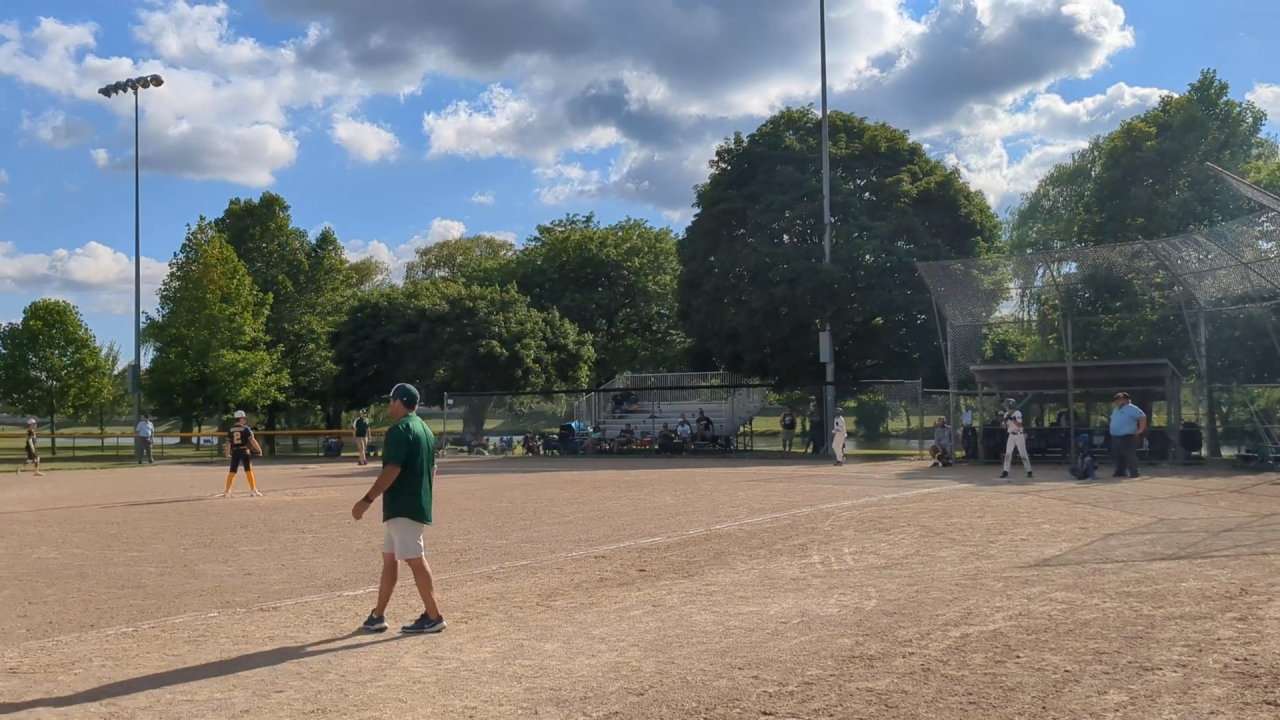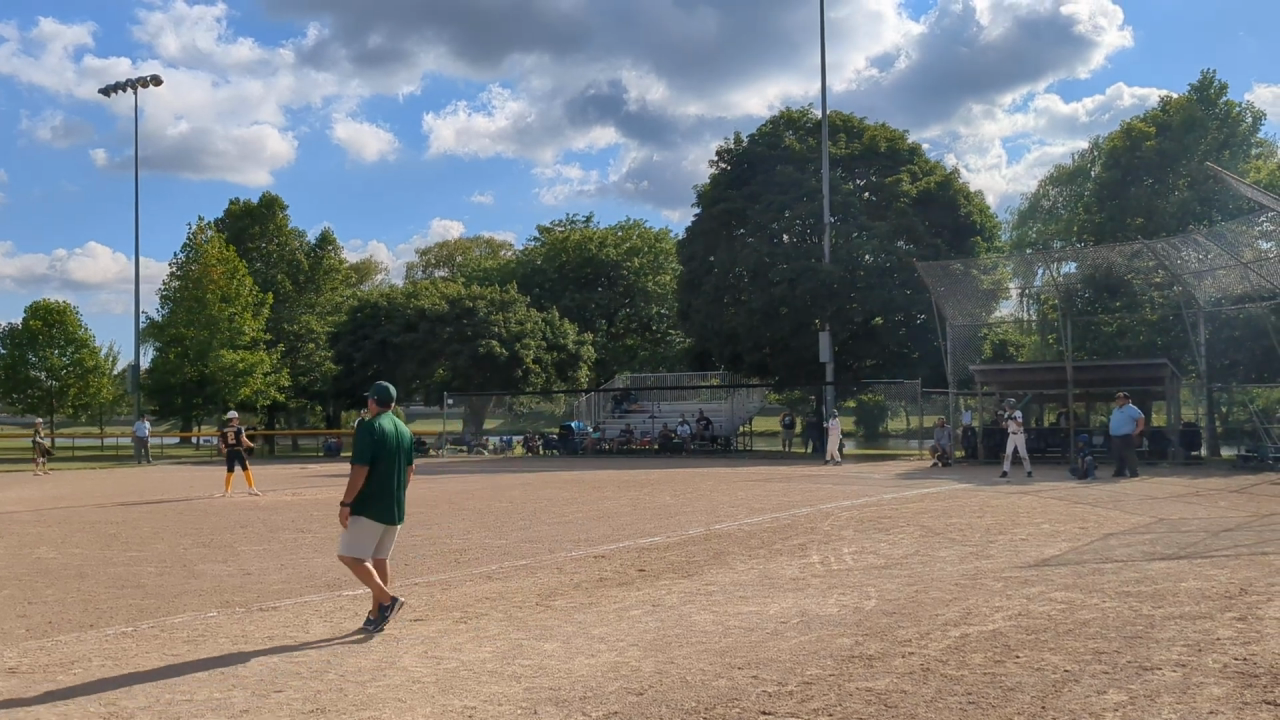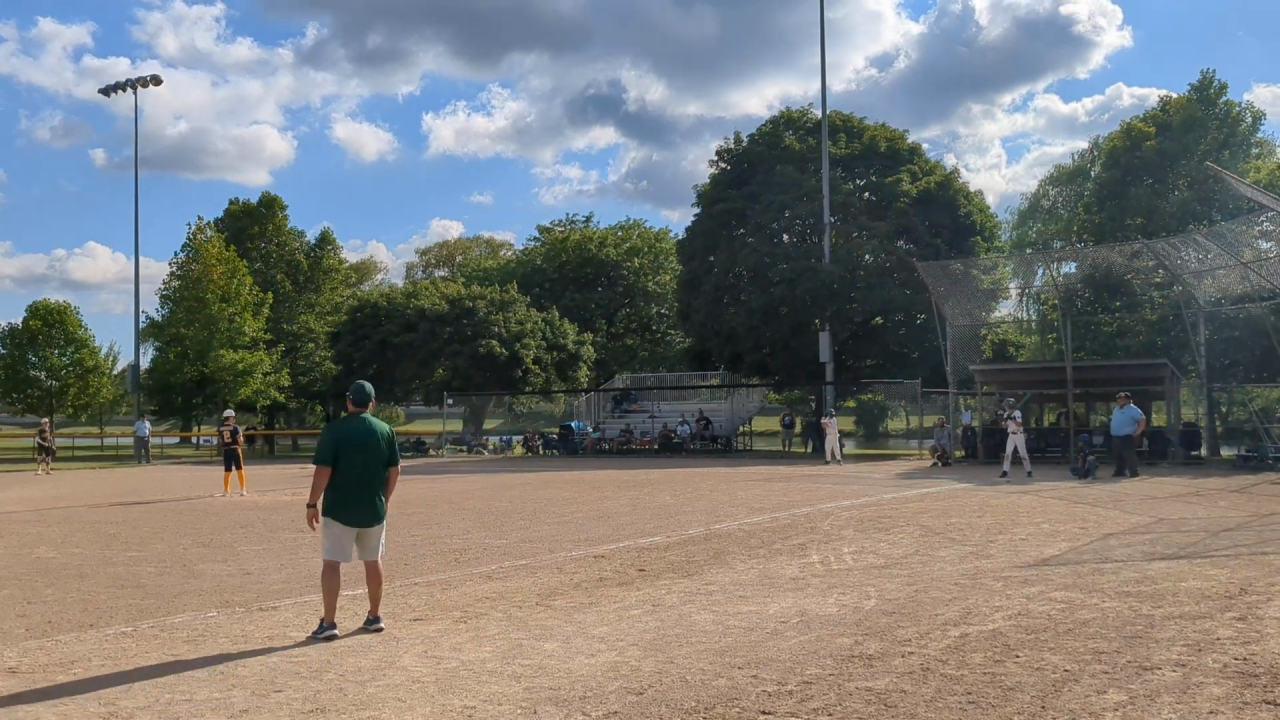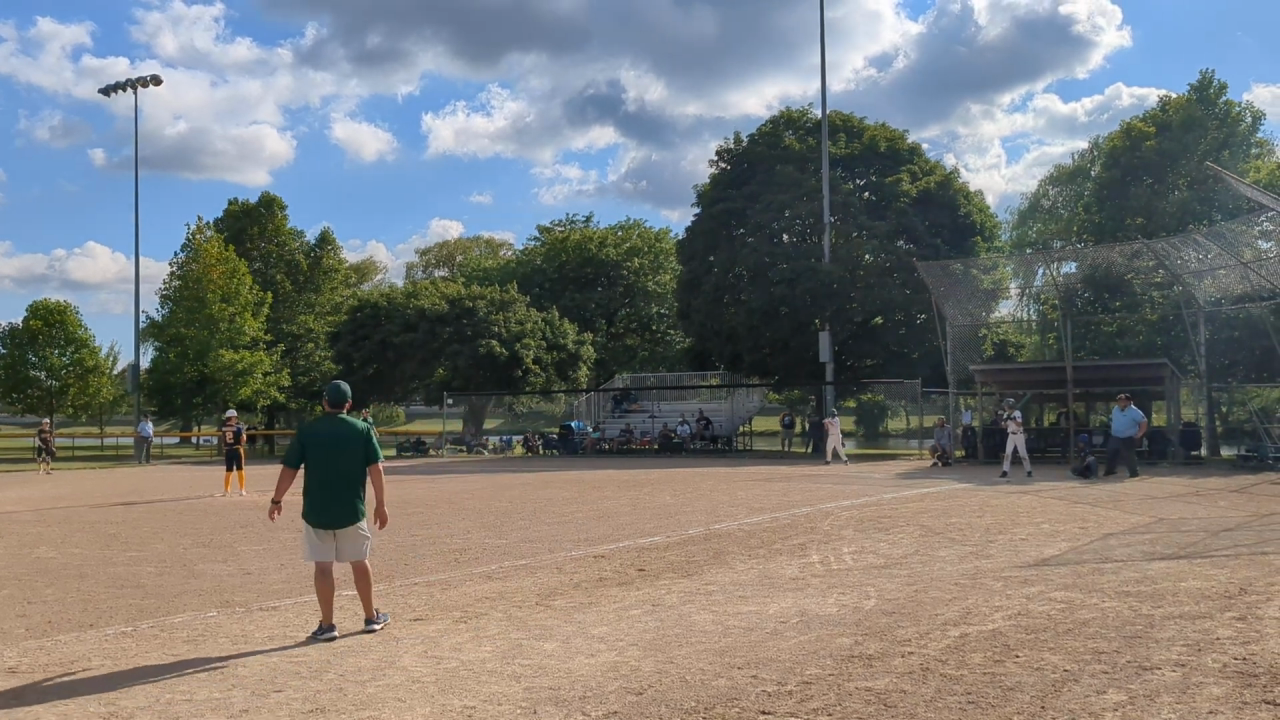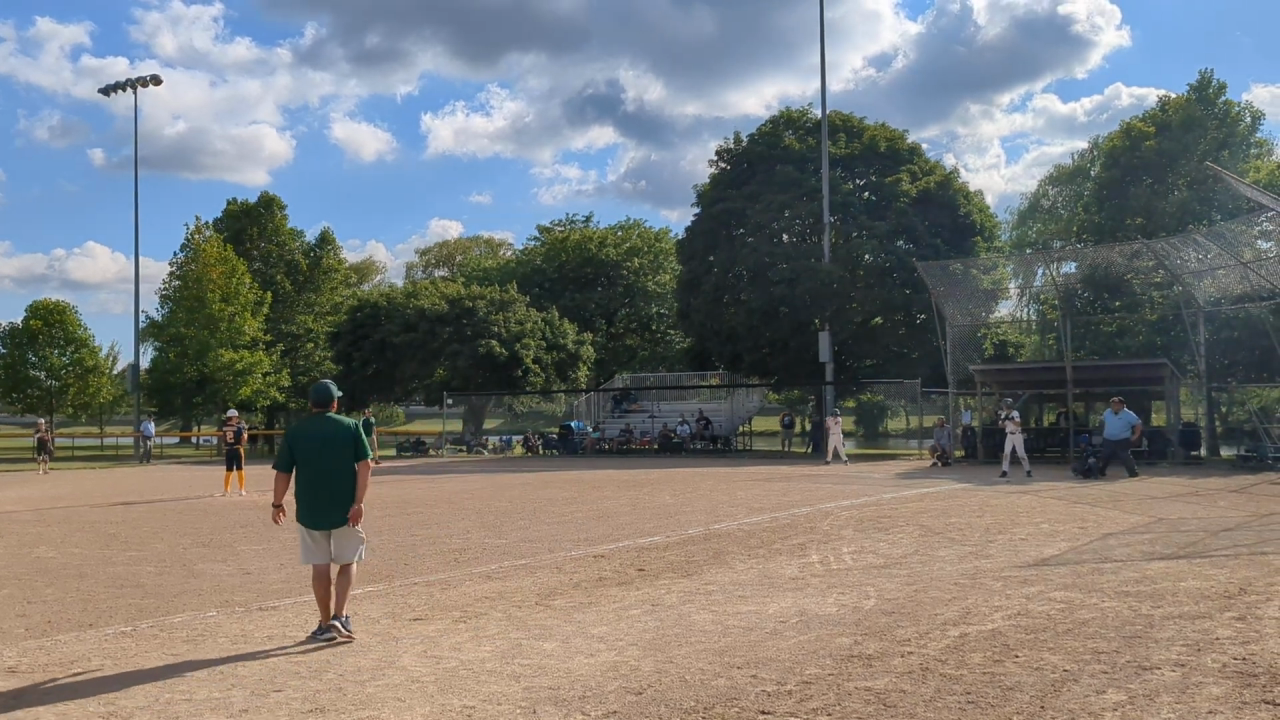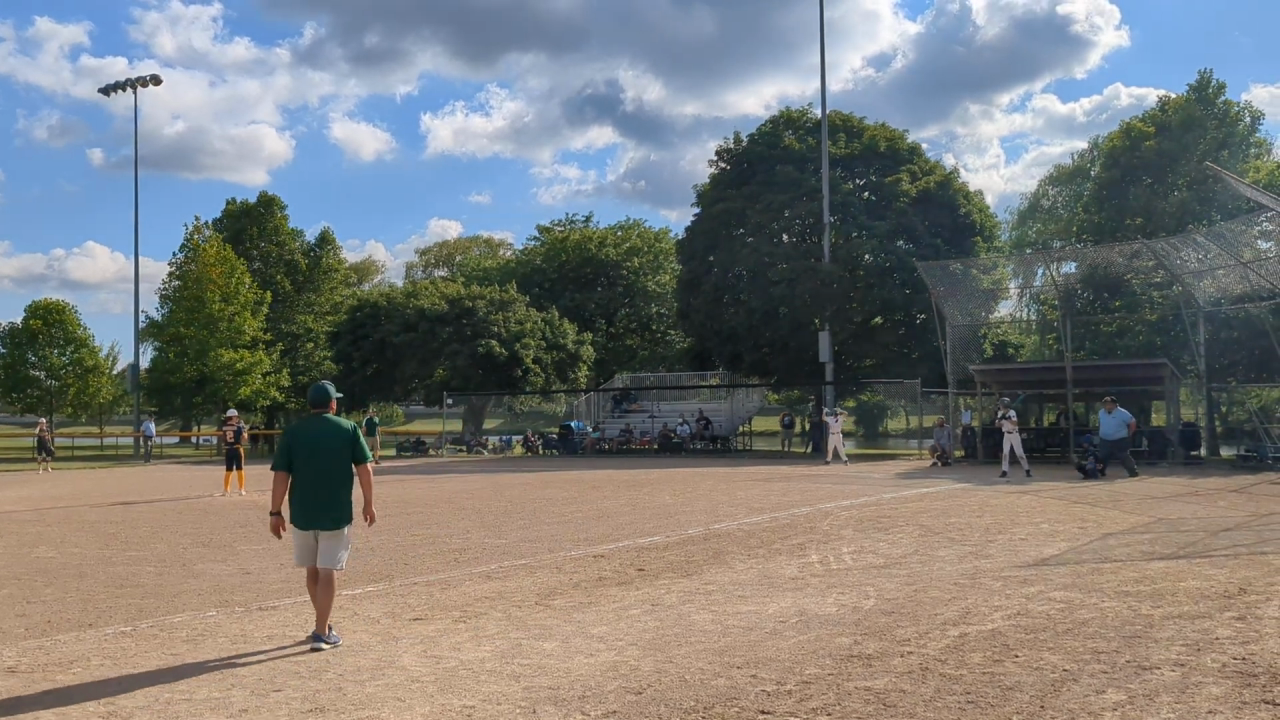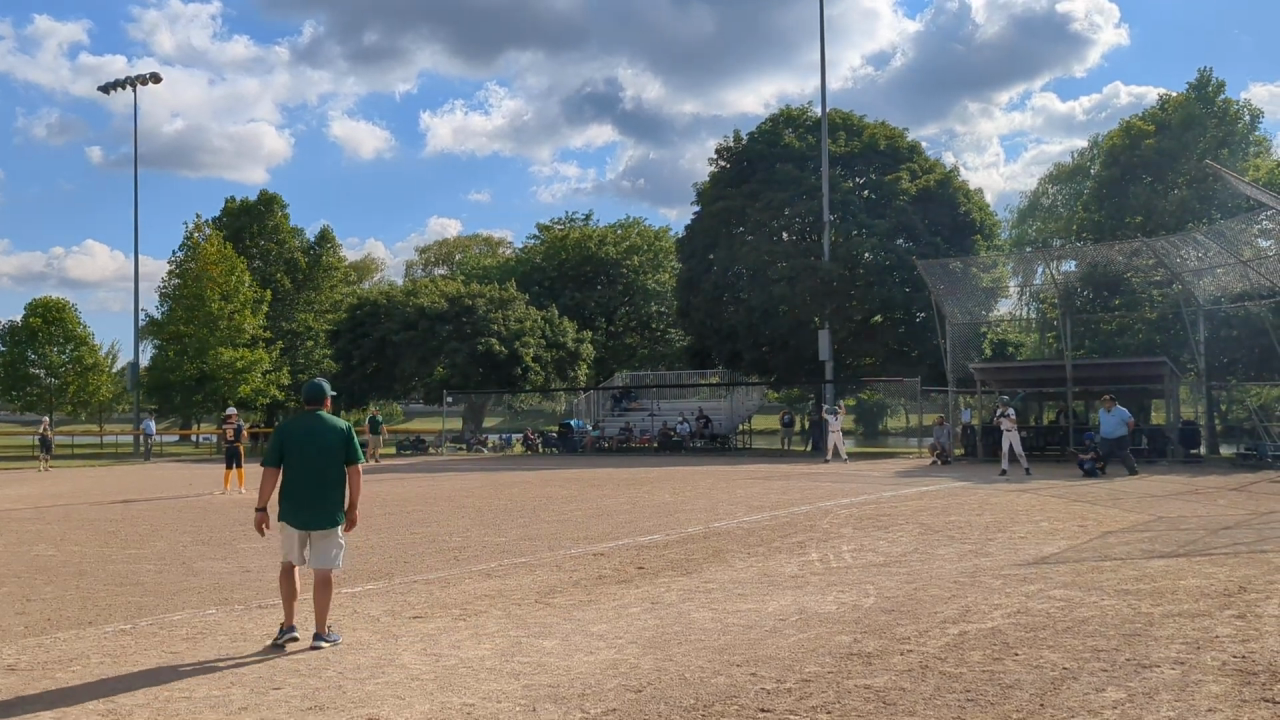
dt=0.3s
person 1, frame 1
left shoulder: (399, 429)
right shoulder: (425, 429)
left elbow: (391, 470)
right elbow: (432, 469)
left wrist: (367, 499)
left hip: (403, 507)
right hip: (419, 505)
left knee: (413, 559)
right knee: (390, 557)
left ankle: (433, 617)
right ankle: (378, 615)
person 1, frame 2
left shoulder: (368, 427)
right shoulder: (404, 429)
left elbow: (360, 470)
right elbow: (409, 469)
left wrist: (345, 503)
left hip: (369, 507)
right hip: (395, 507)
left knee: (351, 556)
right knee: (379, 559)
left ankle: (387, 600)
right ankle: (376, 615)
person 1, frame 3
left shoulder: (335, 429)
right shoulder: (385, 430)
left elbow: (323, 470)
right elbow: (394, 471)
left wrist: (312, 504)
right wrist: (385, 500)
left hip: (339, 509)
right hip: (373, 509)
left knee: (332, 563)
right knee: (373, 562)
left ankle: (328, 623)
right ankle: (374, 617)
person 1, frame 4
left shoulder: (306, 431)
right shoulder: (362, 429)
left elbow: (289, 470)
right elbow: (376, 469)
left wrist: (276, 500)
right wrist: (380, 504)
left hip: (316, 510)
right hip: (352, 510)
left knee: (323, 566)
right knee: (359, 562)
left ankle: (327, 625)
right ankle: (371, 617)
person 1, frame 5
left shoulder: (294, 432)
right shoulder: (351, 427)
left elbow: (282, 474)
right elbow: (365, 465)
left wrist: (277, 504)
right wrist: (358, 502)
left hip: (309, 512)
right hip: (344, 510)
left knee: (320, 568)
right knee: (348, 562)
left ankle: (326, 623)
right ankle: (340, 617)
person 1, frame 6
left shoulder: (292, 432)
right shoulder: (349, 429)
left elbow: (281, 475)
right elbow: (364, 469)
left wrist: (275, 512)
right wrist: (368, 503)
left hip: (302, 514)
right hip: (337, 514)
left knee: (313, 570)
right knee: (328, 572)
left ankle: (323, 625)
right ankle: (322, 633)
person 1, frame 7
left shoulder: (284, 429)
right shoulder: (343, 428)
left elbow: (271, 472)
right elbow: (355, 471)
left wrist: (261, 508)
right wrist: (353, 507)
left hip: (291, 512)
right hip: (328, 513)
left knee: (289, 566)
right knee: (324, 572)
left ankle: (288, 626)
right ankle: (322, 633)
